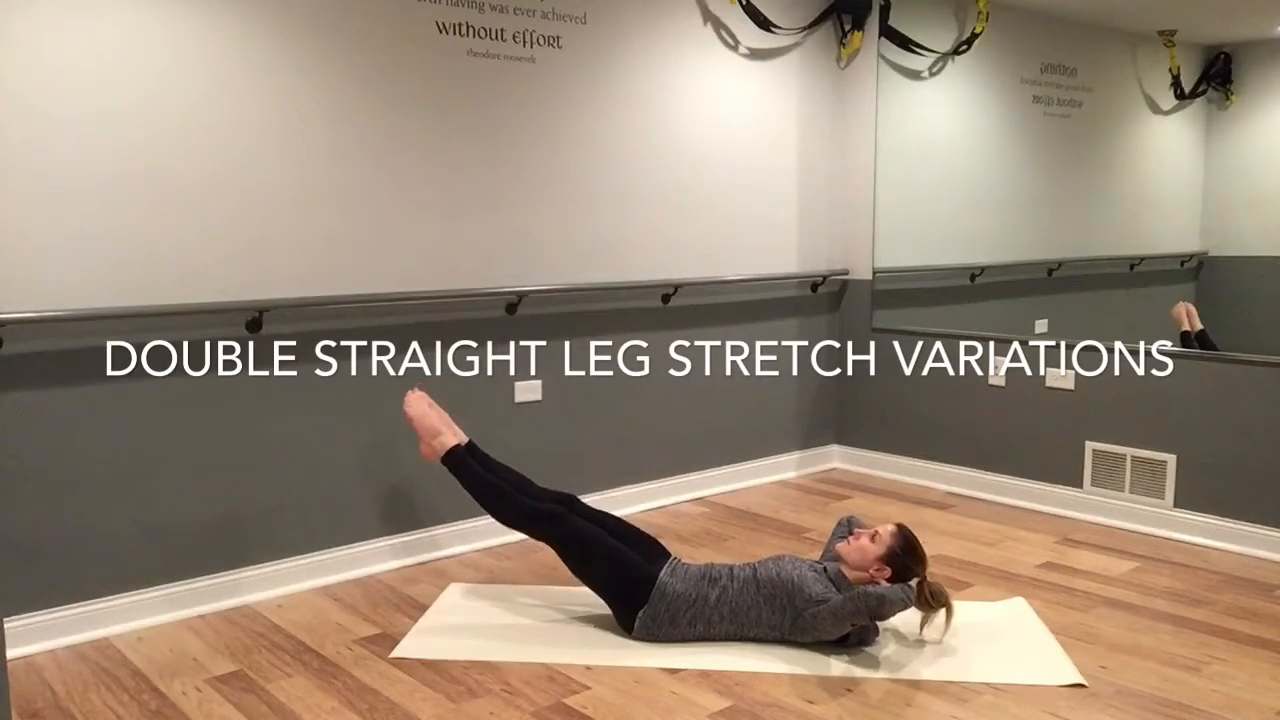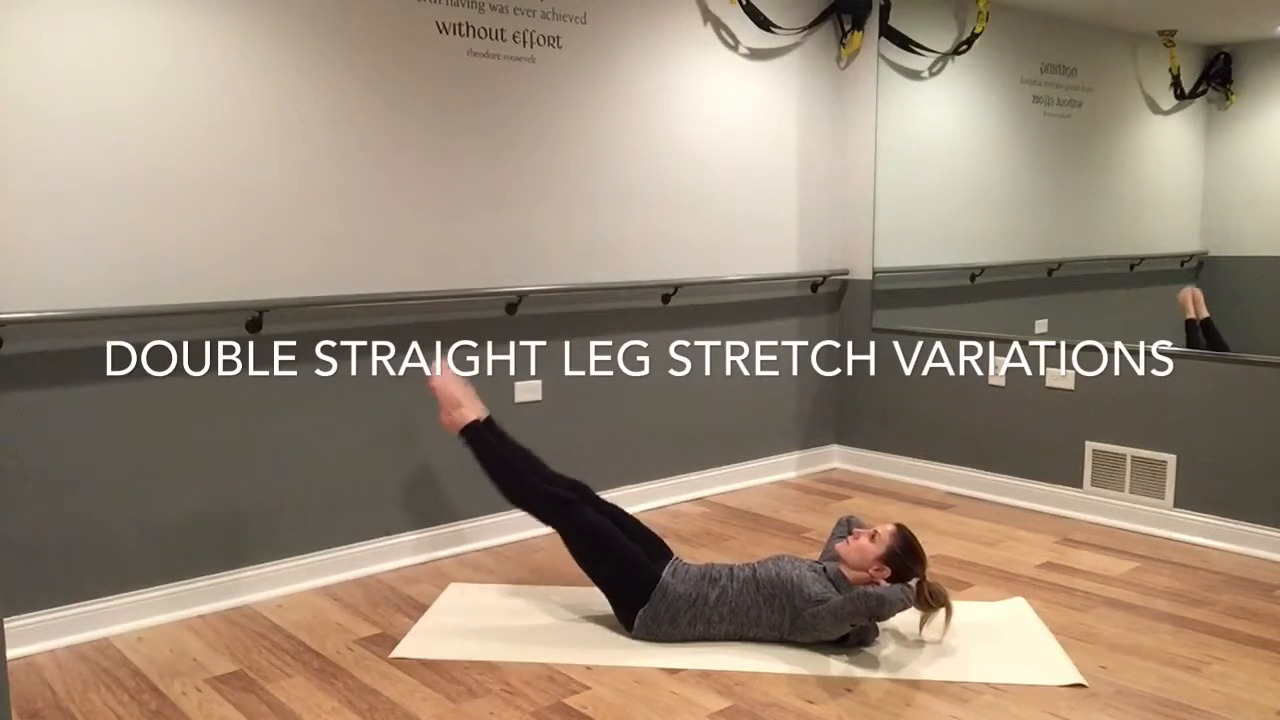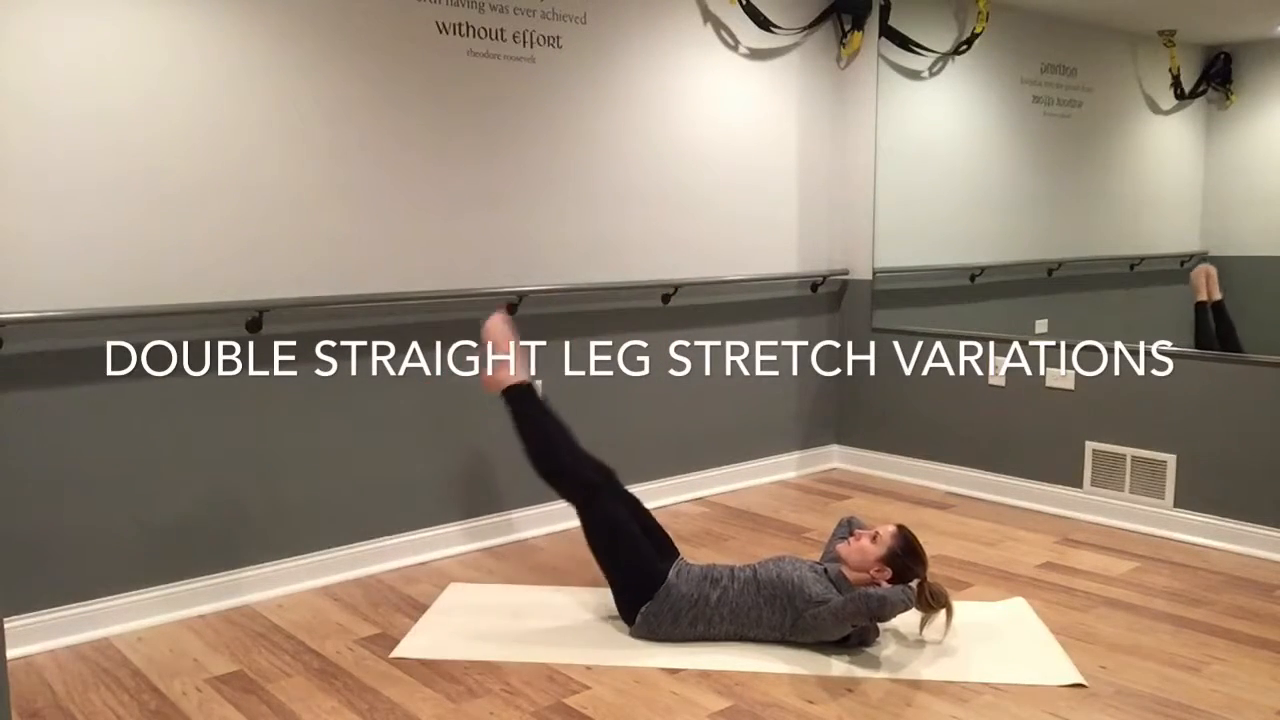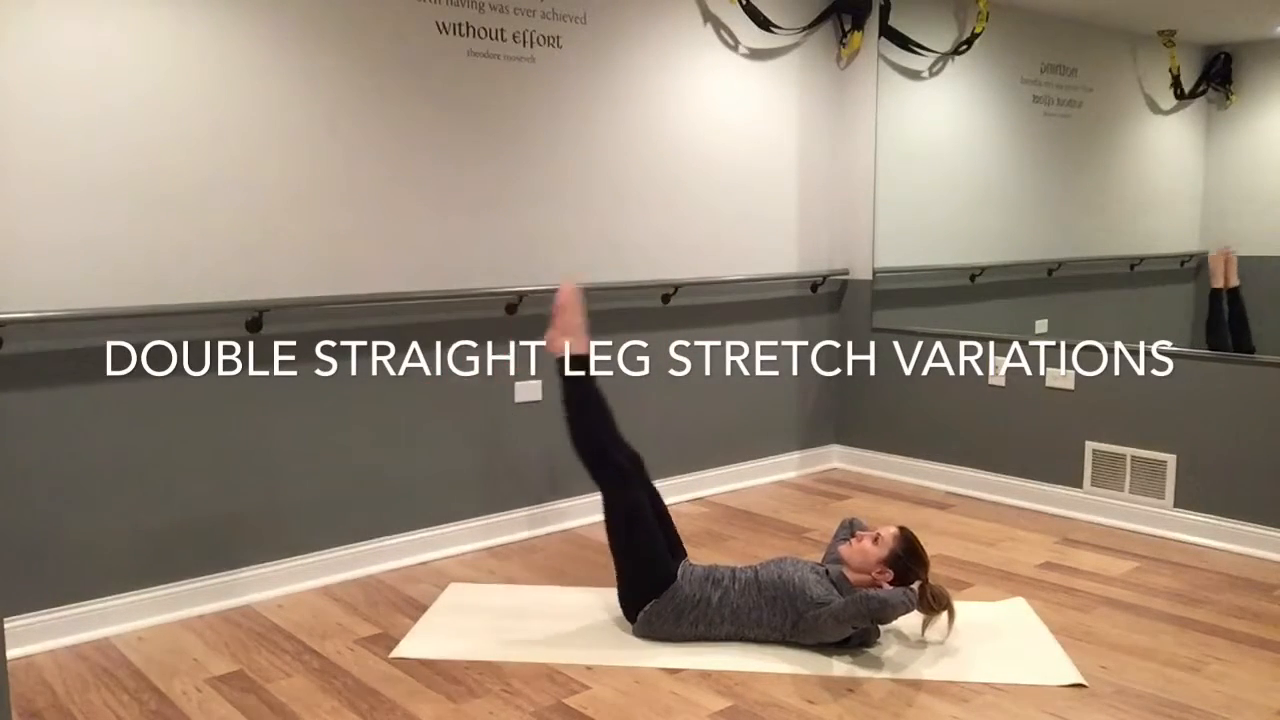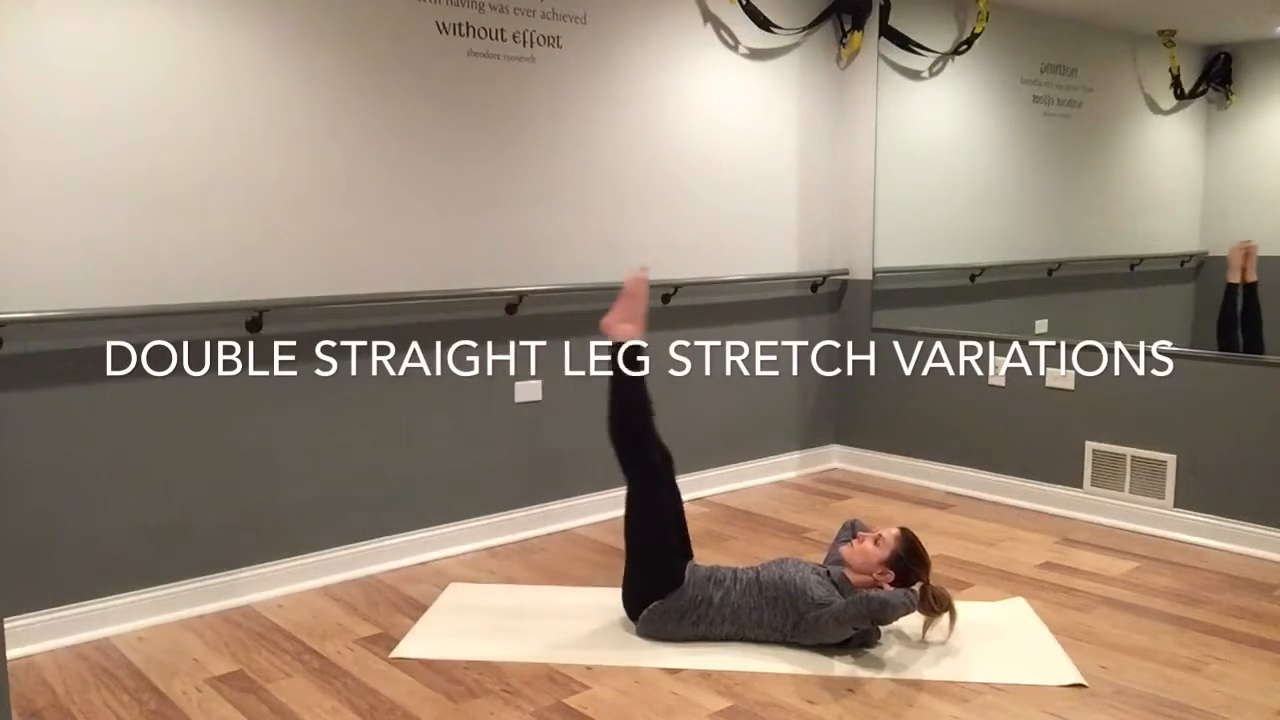
dt=0.2s
person 1, frame 1
left shoulder: (832, 610)
right shoulder: (832, 576)
left elbow: (876, 600)
right elbow: (846, 521)
left wrist: (909, 593)
left hip: (659, 607)
right hip: (674, 581)
left knee: (551, 520)
right knee: (567, 507)
left ankle: (449, 447)
right ankle: (455, 446)
person 1, frame 2
left shoulder: (833, 613)
right shoulder: (833, 580)
left elbow: (876, 603)
right elbow: (845, 521)
left wrist: (909, 594)
left hip: (658, 608)
right hip: (676, 582)
left knee: (565, 508)
right knee: (578, 497)
left ankle: (469, 420)
right ankle: (475, 419)
person 1, frame 3
left shoulder: (834, 615)
right shoulder: (832, 578)
left elbow: (872, 603)
right elbow: (847, 522)
left wrist: (909, 595)
left hip: (660, 609)
right hip: (676, 584)
left knee: (589, 491)
right knee: (599, 482)
left ankle: (513, 381)
right ankle: (515, 381)
person 1, frame 4
left shoulder: (831, 616)
right shoulder: (831, 579)
left elbow: (871, 606)
right elbow: (850, 524)
left wrist: (910, 596)
left hip: (660, 609)
right hip: (676, 589)
left knee: (618, 475)
right knee: (628, 469)
left ankle: (573, 353)
person 1, frame 5
left shoulder: (834, 615)
right shoulder: (835, 579)
left elbow: (876, 605)
right elbow: (851, 526)
left wrist: (912, 596)
left hip: (661, 607)
right hip: (682, 590)
left knee: (649, 470)
left ankle: (628, 339)
